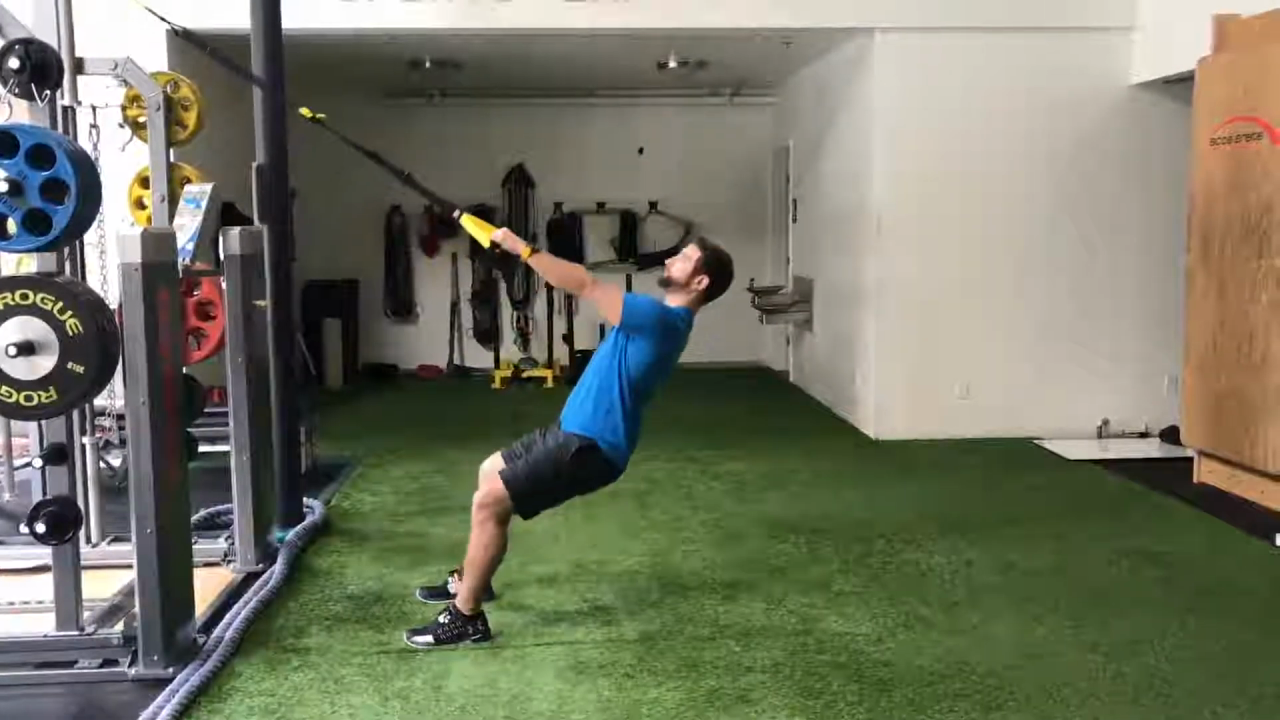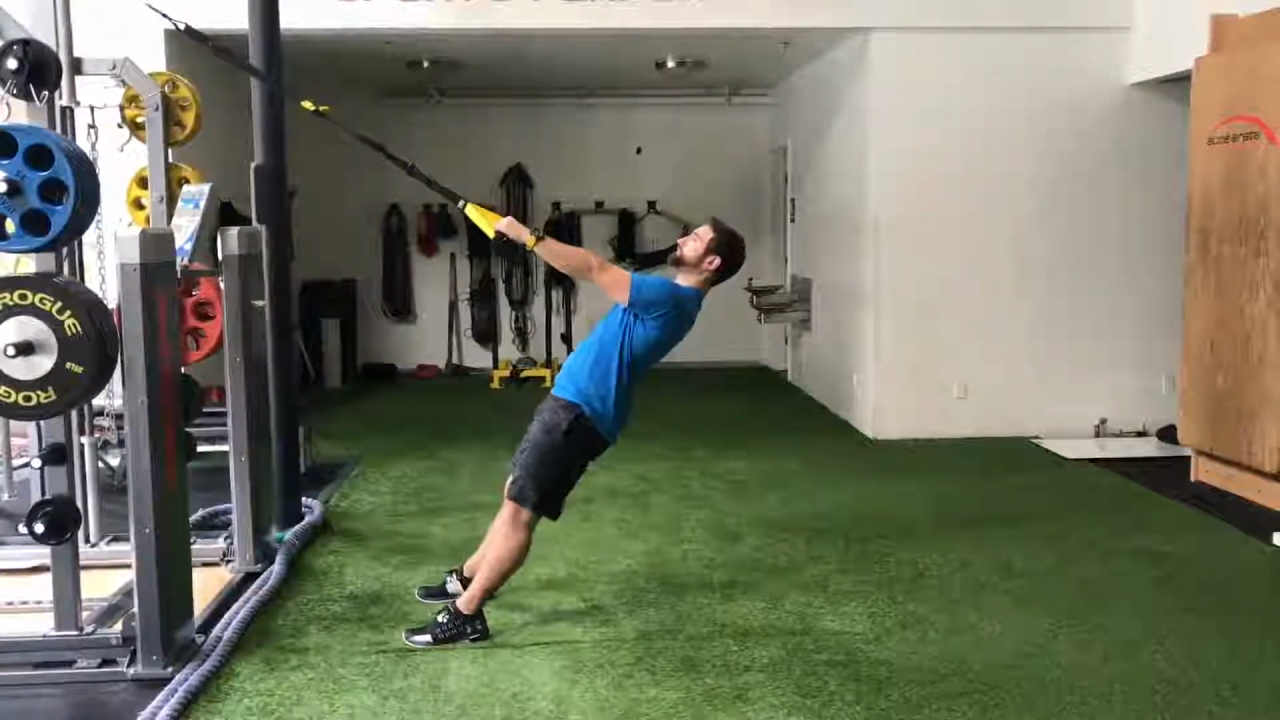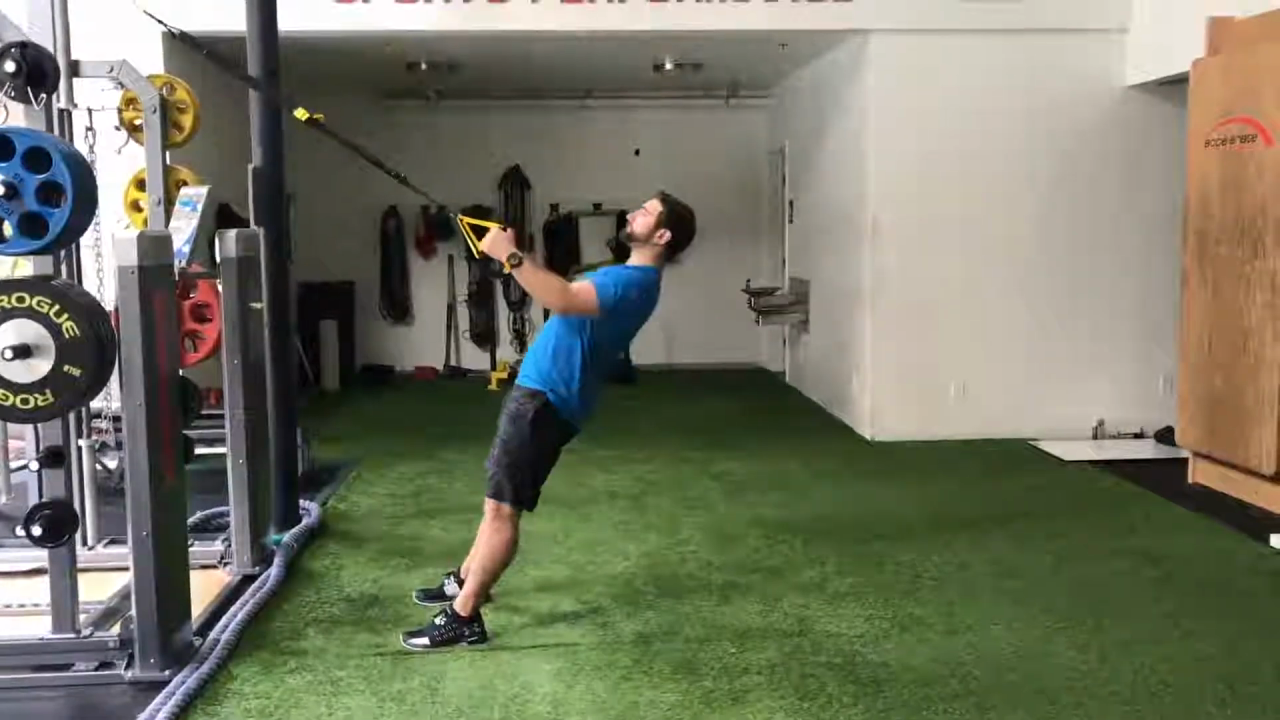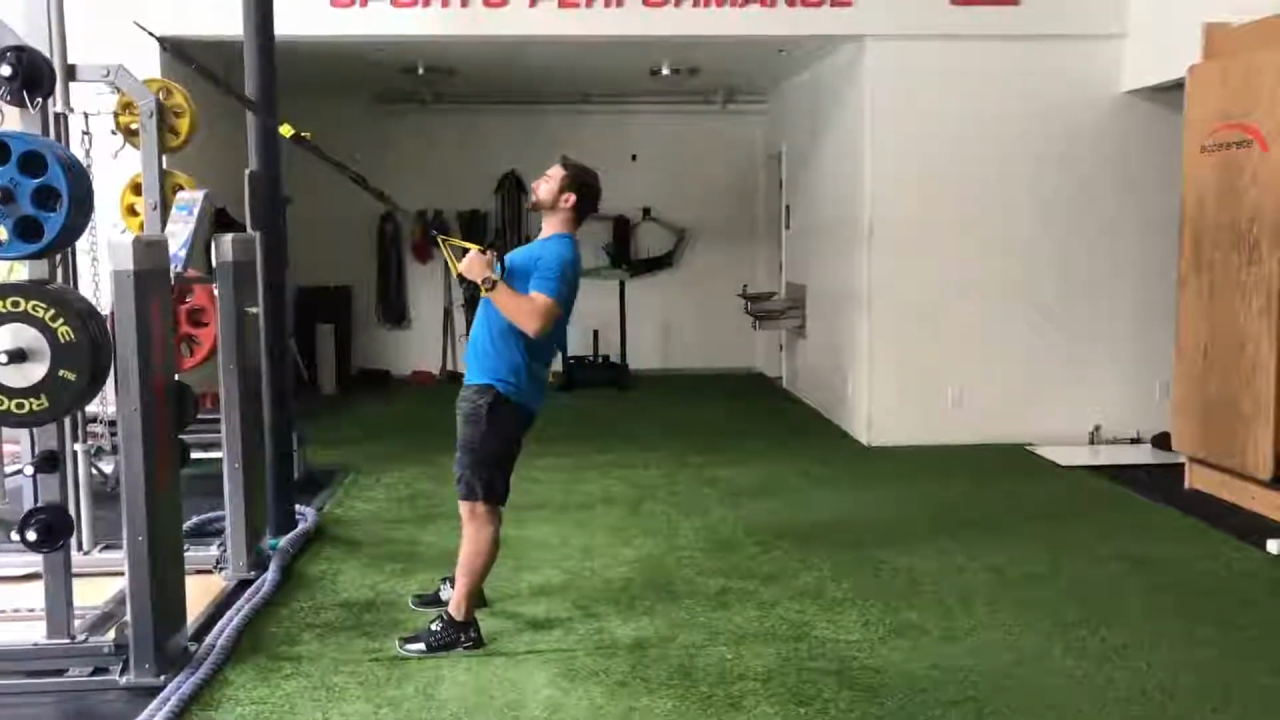
dt=0.5s
person 1, frame 1
left shoulder: (663, 319)
right shoulder: (661, 316)
left elbow: (586, 286)
right elbow: (590, 288)
left wrist: (522, 248)
right wrist: (524, 251)
left hip: (589, 443)
right hip: (578, 429)
left knee: (488, 501)
right knee: (491, 472)
left ankle: (465, 617)
right ankle: (470, 578)
person 1, frame 2
left shoulder: (672, 298)
right shoulder: (670, 296)
left elbow: (593, 269)
right elbow: (600, 272)
left wrist: (526, 236)
right wrist: (533, 239)
left hip: (578, 412)
right hip: (571, 404)
left knee: (519, 513)
right knee: (515, 496)
left ankle: (465, 615)
right ankle: (467, 577)
person 1, frame 3
left shoulder: (635, 281)
right shoulder: (627, 276)
left elbow: (562, 300)
right elbow: (564, 296)
left wrist: (512, 258)
right wrist: (515, 257)
left hip: (545, 398)
right hip: (539, 390)
left knee: (501, 508)
right knee: (499, 497)
left ankle: (463, 618)
right ankle: (466, 579)
person 1, frame 4
left shoulder: (558, 254)
right shoulder: (545, 247)
left elbow: (534, 321)
left wrist: (486, 278)
right wrist: (484, 270)
left hip: (498, 391)
right hip: (489, 385)
left knee: (478, 508)
right knee: (477, 502)
left ankle: (459, 623)
right ankle: (463, 586)
